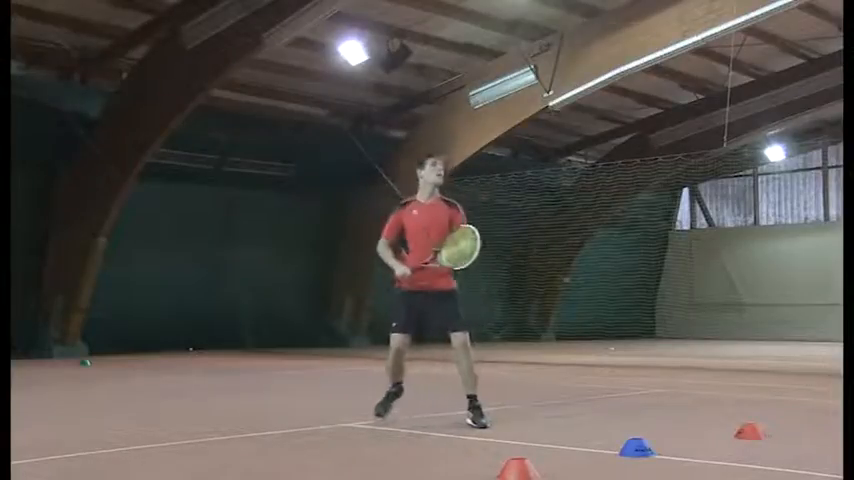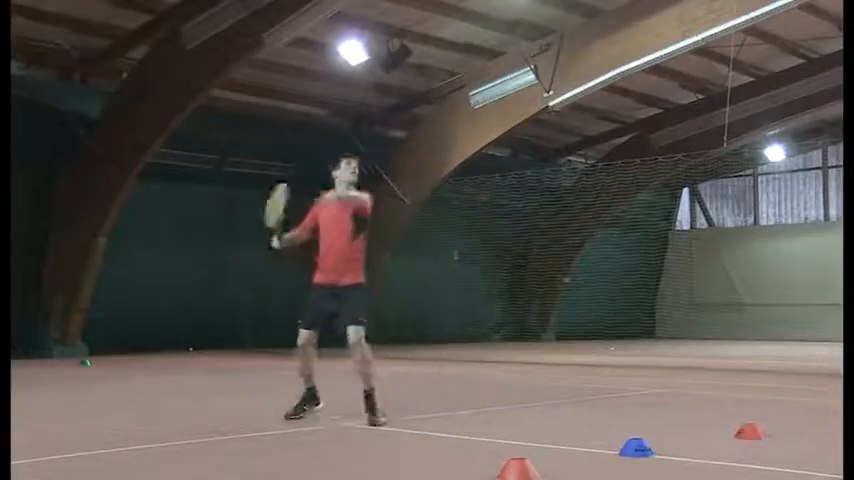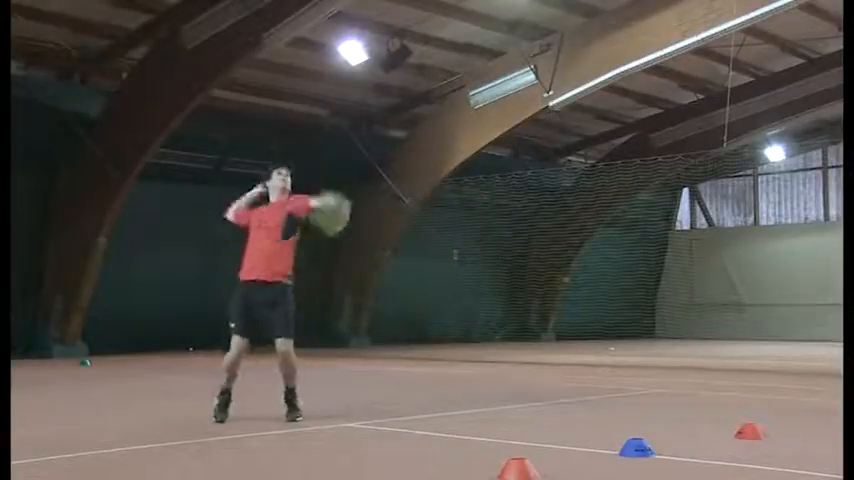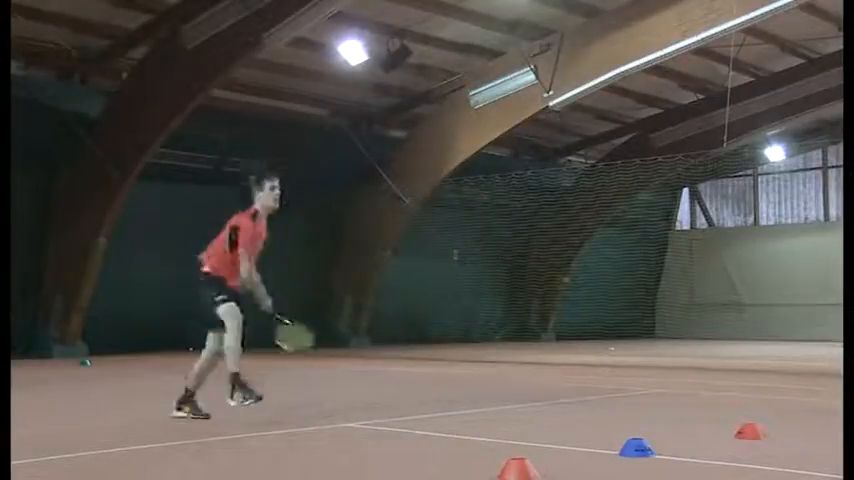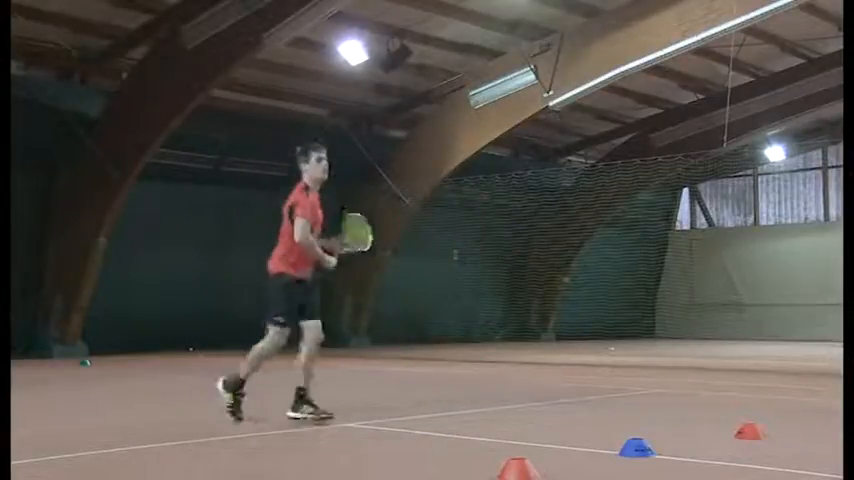
dt=0.5s
person 1, frame 1
left shoulder: (451, 208)
right shoulder: (403, 210)
right elbow: (383, 246)
right wrist: (397, 266)
left hip: (443, 289)
right hip: (410, 288)
left knee: (462, 343)
right knee: (397, 346)
left ankle: (473, 406)
right ankle: (395, 390)
person 1, frame 2
left shoulder: (361, 202)
right shoulder: (320, 208)
left elbow: (361, 199)
right elbow: (301, 234)
left wrist: (341, 193)
right wrist: (282, 240)
left hip: (352, 286)
right hip: (322, 285)
left knee: (356, 339)
right knee: (304, 343)
left ankle: (370, 402)
right ankle: (311, 396)
person 1, frame 3
left shoulder: (294, 204)
right shoulder: (257, 212)
left elbow: (315, 202)
right elbow: (231, 214)
left wrist: (325, 202)
right wrist: (253, 194)
left hip: (278, 287)
right hip: (248, 286)
left knee: (285, 351)
right knee: (238, 351)
left ankle: (291, 400)
right ankle: (224, 397)
person 1, frame 4
left shoulder: (260, 223)
right shoulder: (248, 224)
right elbow: (247, 271)
right wrist: (264, 298)
left hip: (228, 284)
right hip: (214, 279)
left knee: (216, 346)
right knee: (234, 319)
left ankle: (186, 401)
right ankle: (238, 387)
person 1, frame 5
left shoulder: (312, 196)
right shoulder: (303, 196)
right elbow: (300, 236)
left wrist: (328, 245)
right wrist: (324, 259)
left hip: (303, 277)
right hip: (285, 276)
left knee: (314, 335)
right knee: (276, 340)
left ankle: (301, 401)
right ankle: (233, 385)
